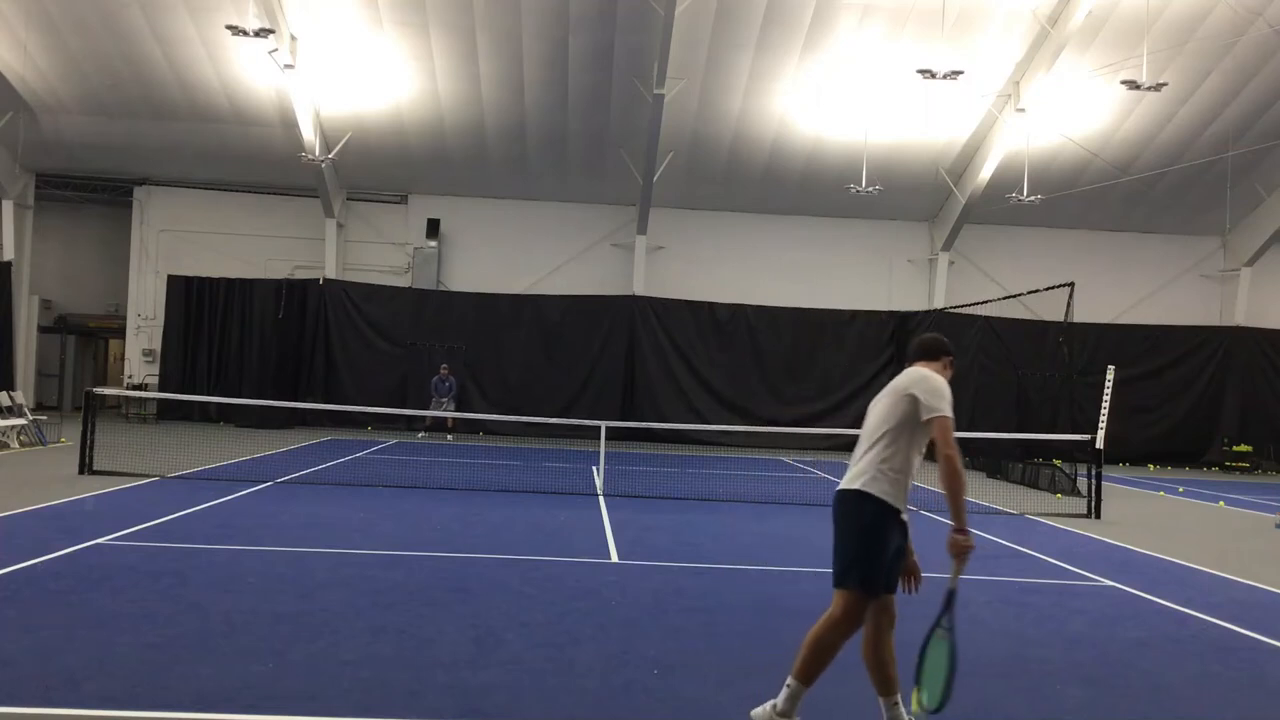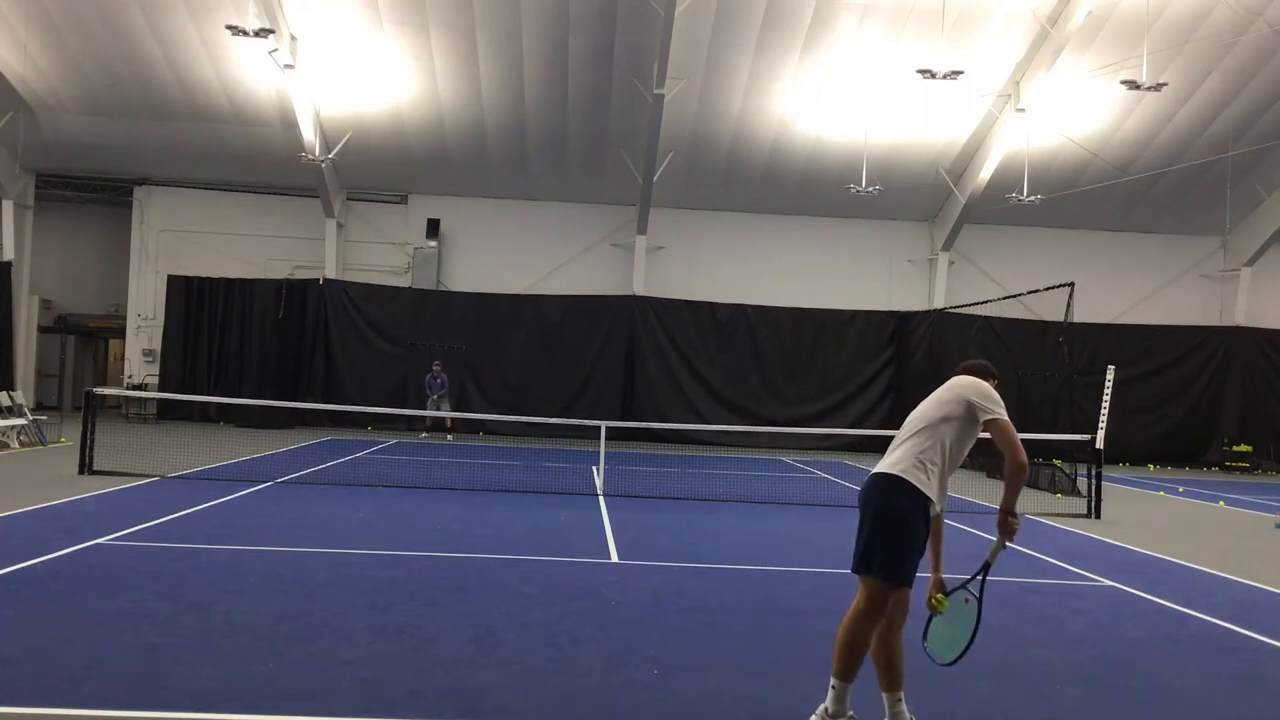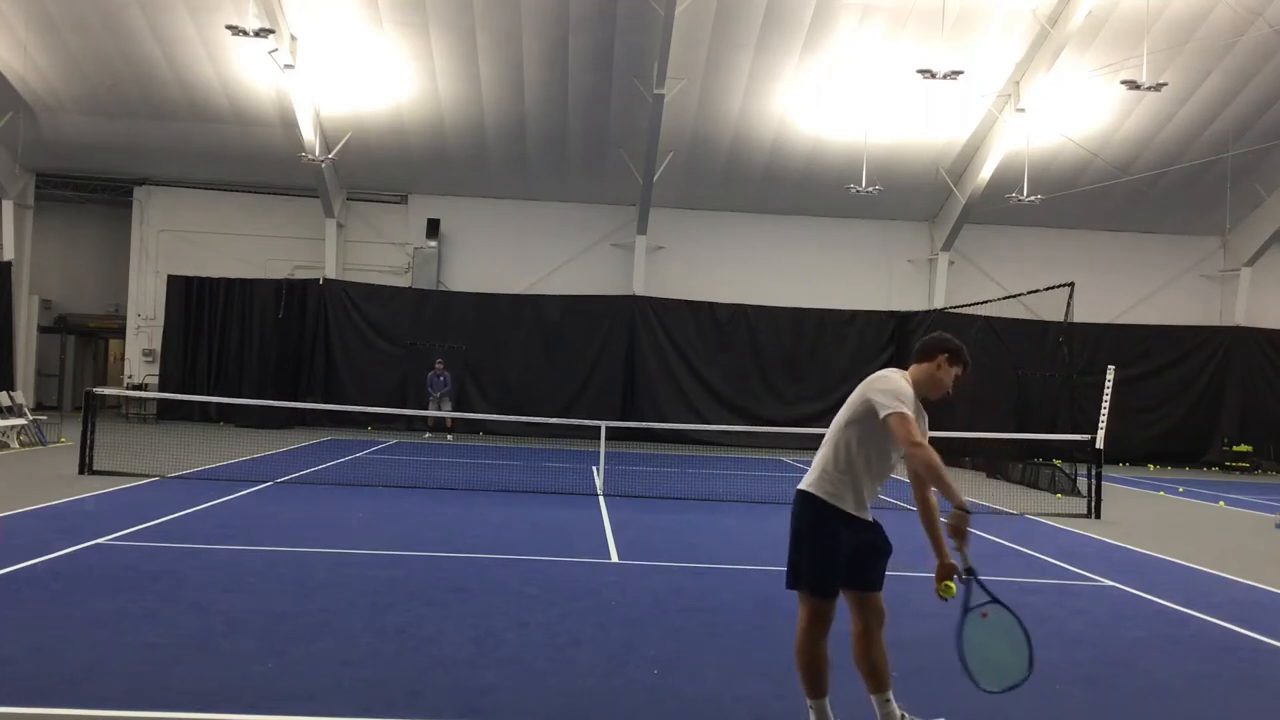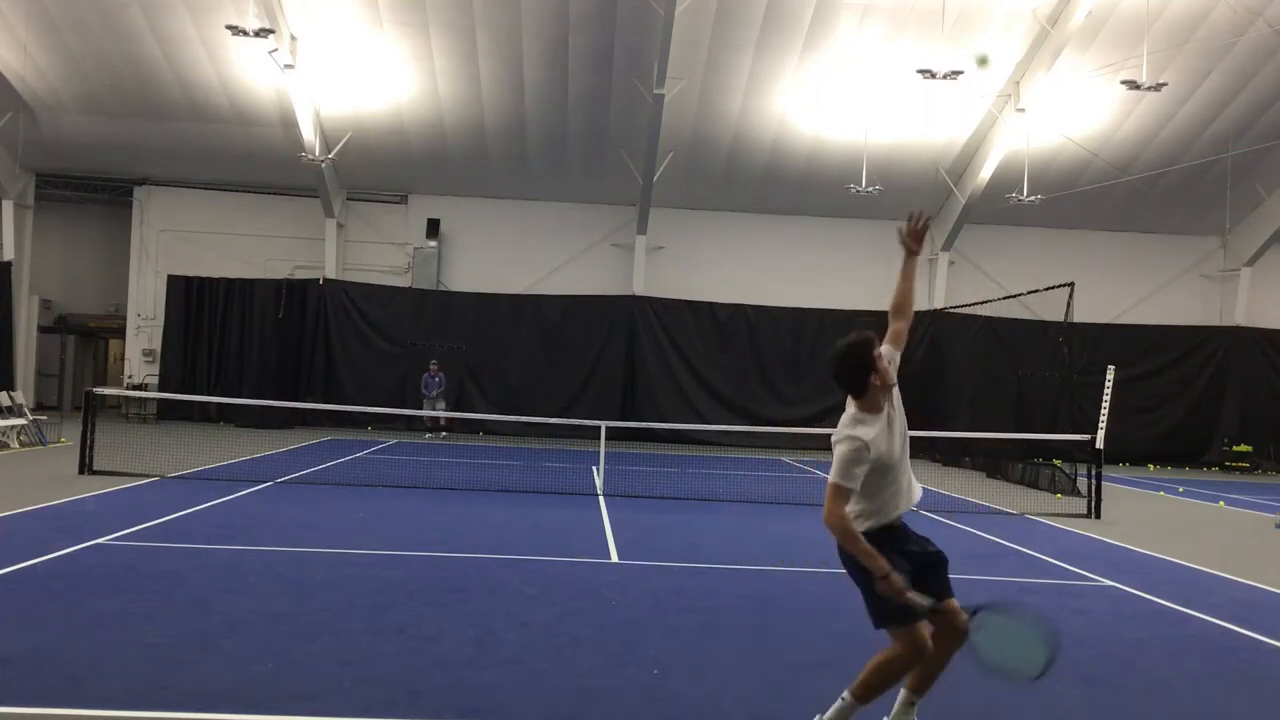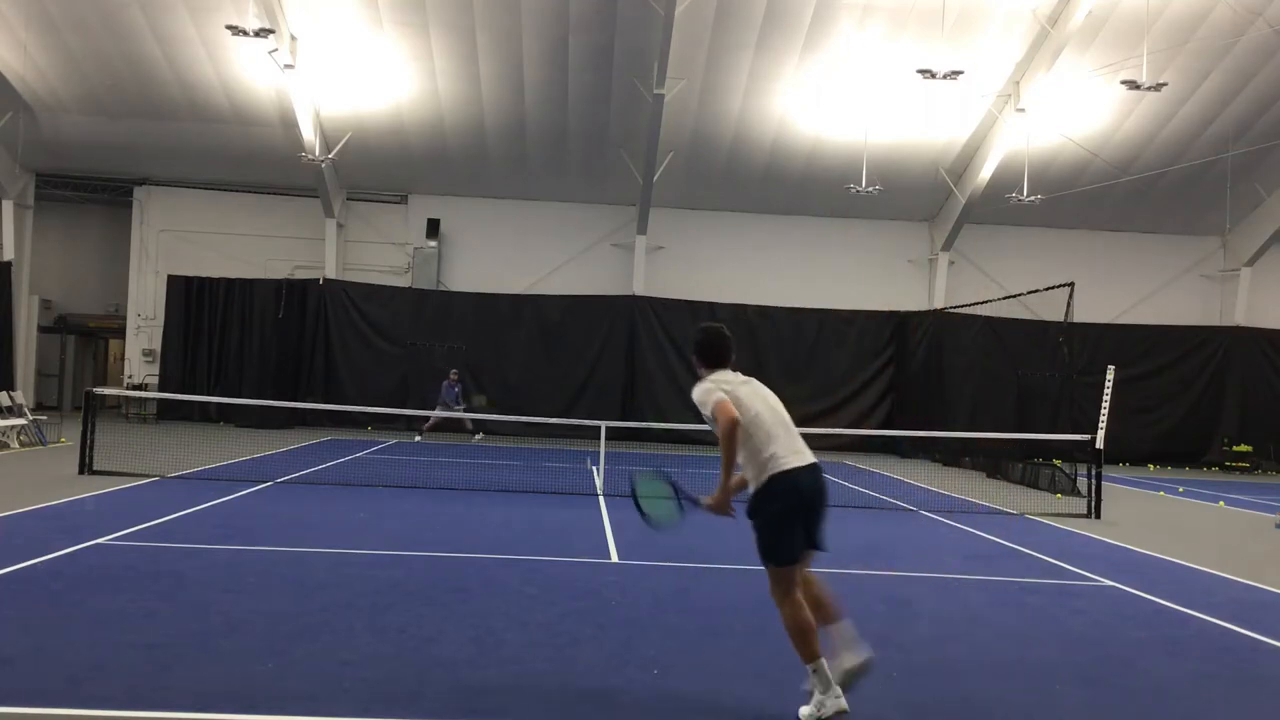
dt=1s
person 1, frame 1
left shoulder: (898, 388)
right shoulder: (931, 382)
right elbow: (948, 455)
left wrist: (906, 551)
right wrist: (960, 528)
left hip: (873, 506)
right hip: (868, 505)
left knee: (883, 615)
right knee: (848, 611)
person 1, frame 2
left shoulder: (946, 405)
right shoulder: (976, 387)
left elbow: (935, 498)
right elbow: (1017, 460)
left wrist: (936, 572)
right wrist: (1007, 511)
left hip: (902, 496)
right hip: (898, 492)
left knee: (894, 612)
right knee: (872, 601)
person 1, frame 3
left shoulder: (915, 413)
right shoulder: (890, 384)
left elbow: (923, 491)
right elbow: (917, 448)
left wrist: (942, 555)
right wrist: (958, 505)
left hip: (858, 516)
right hip: (822, 506)
left knee: (871, 615)
right knee: (817, 617)
person 1, frame 4
left shoulder: (882, 385)
right shoulder: (855, 439)
left elbow: (900, 314)
right elbow: (834, 517)
left wrist: (911, 256)
right wrist: (880, 571)
left hip: (900, 531)
right hip: (871, 542)
left knee: (955, 627)
right knee: (914, 647)
person 1, frame 5
left shoulder: (707, 388)
right shoulder: (752, 384)
left elbow: (730, 421)
left wrist: (724, 489)
right wrist: (735, 485)
left hip: (777, 486)
right hip: (809, 475)
left knee: (786, 592)
right knee: (798, 576)
right ankle: (850, 648)
